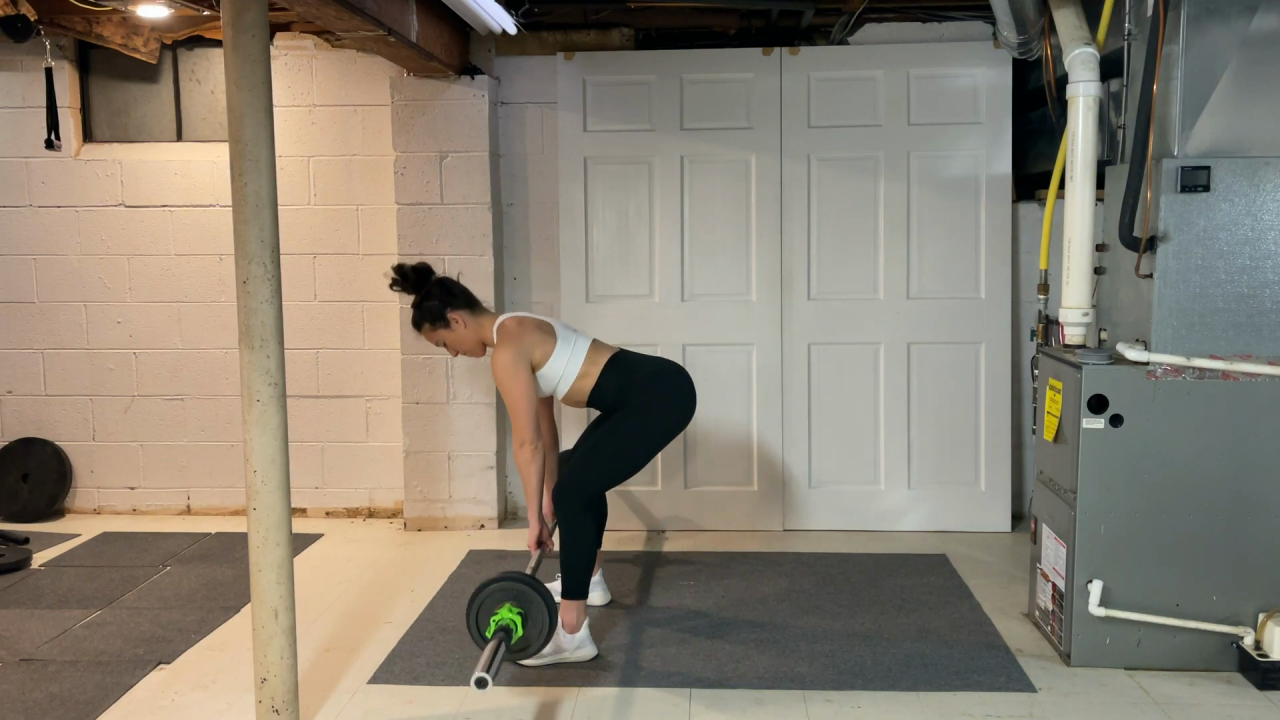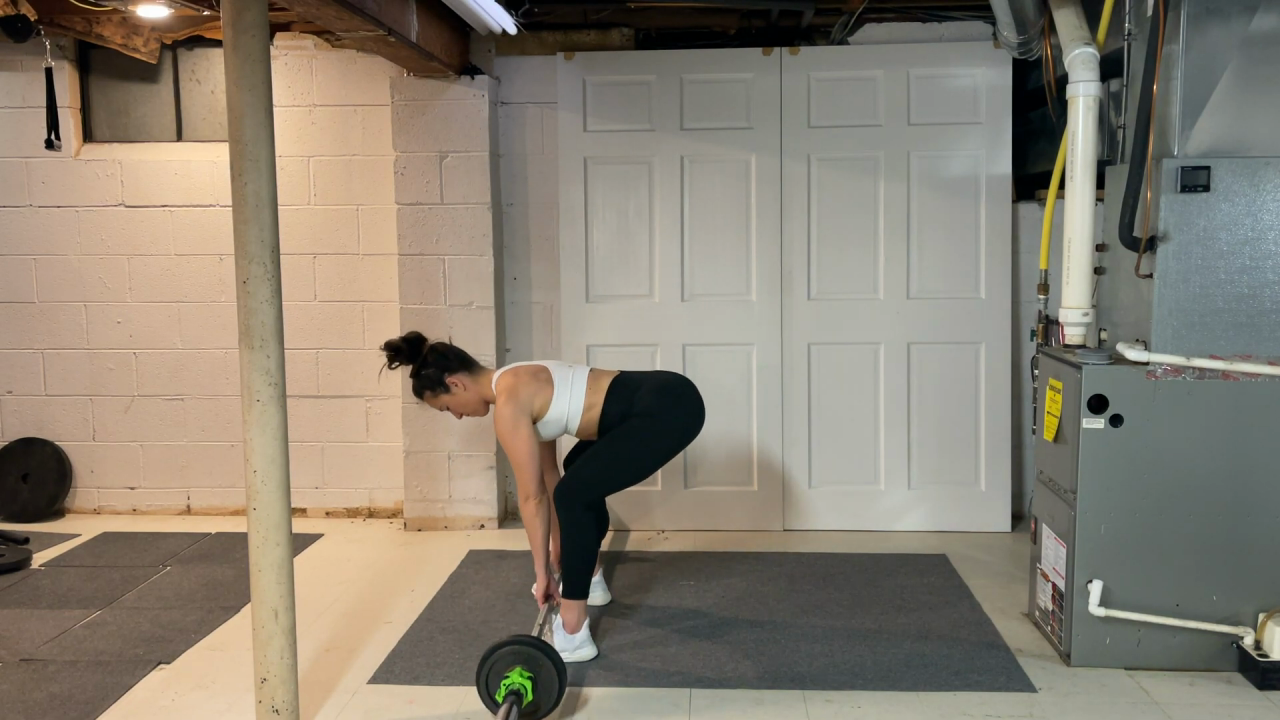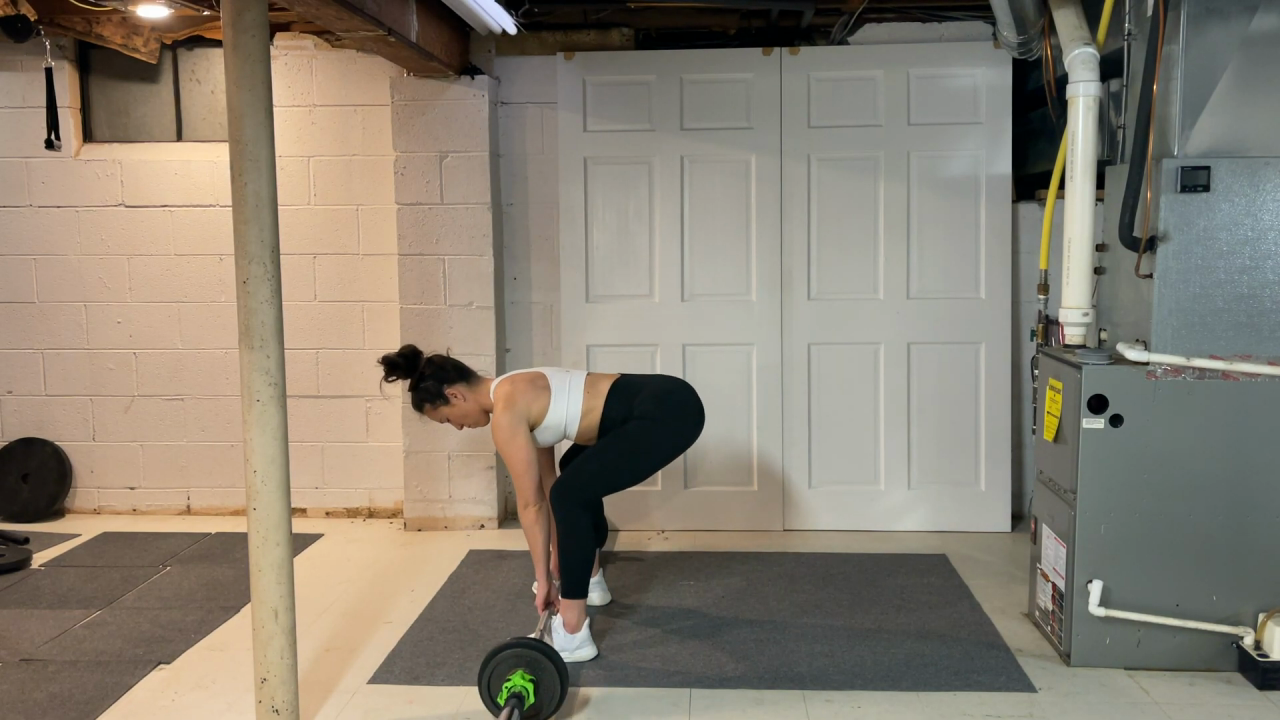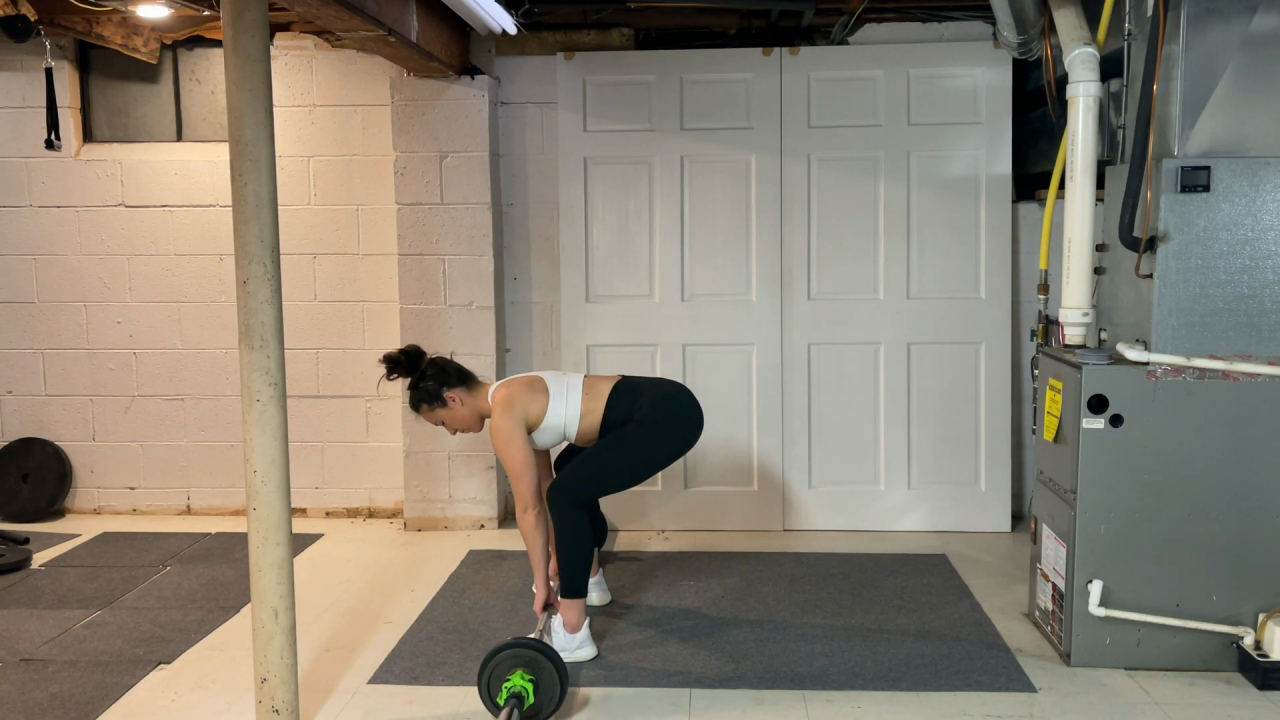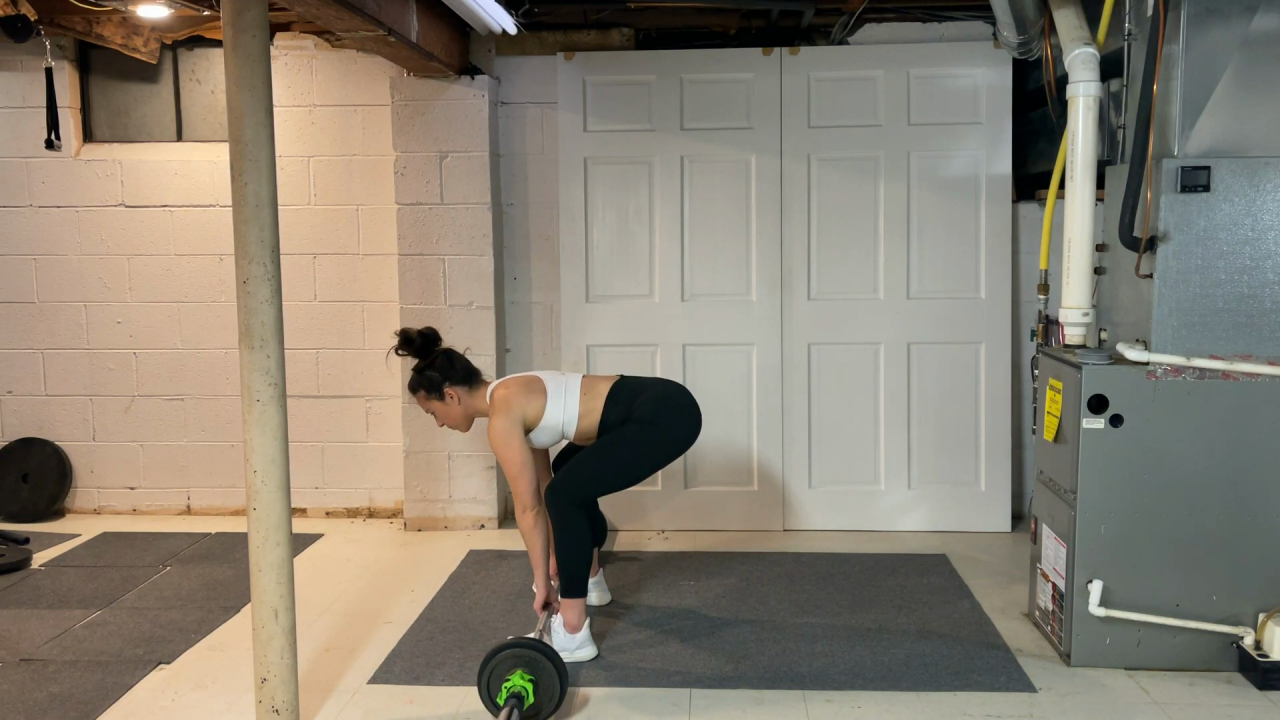
dt=0.4s
person 1, frame 1
left shoulder: (506, 348)
right shoulder: (516, 332)
left elbow: (527, 443)
right elbow: (543, 424)
left wrist: (534, 516)
right wrist: (550, 489)
left hip: (660, 398)
right hip: (657, 388)
left knee: (573, 492)
right knee: (582, 472)
left ankle: (572, 634)
right ankle: (590, 580)
person 1, frame 2
left shoulder: (509, 403)
right shoulder: (518, 386)
left elbow: (531, 497)
right elbow: (548, 473)
left wrist: (542, 572)
right wrist: (558, 541)
left hip: (668, 409)
right hip: (664, 399)
left knee: (575, 493)
right knee: (580, 472)
left ankle: (572, 636)
right ankle: (590, 580)
person 1, frame 3
left shoulder: (507, 411)
right shoulder: (516, 394)
left elbow: (531, 503)
right elbow: (546, 479)
left wrist: (543, 577)
right wrist: (558, 553)
left hip: (667, 413)
right hip: (661, 401)
left knee: (571, 494)
right knee: (576, 471)
left ankle: (572, 636)
right ankle: (590, 580)
person 1, frame 4
left shoulder: (504, 414)
right shoulder: (513, 399)
left elbow: (529, 507)
right elbow: (543, 483)
left wrist: (542, 583)
right wrist: (556, 554)
left hip: (667, 416)
right hip: (656, 407)
left knee: (567, 494)
right knee: (571, 473)
left ankle: (572, 636)
right ankle: (590, 580)
person 1, frame 5
left shoulder: (502, 414)
right shoulder: (511, 399)
left elbow: (528, 507)
right elbow: (542, 483)
left wrist: (542, 582)
right wrist: (557, 555)
left hip: (666, 416)
right hip: (655, 405)
left knee: (566, 493)
right knee: (568, 474)
left ankle: (573, 636)
right ankle: (590, 579)
